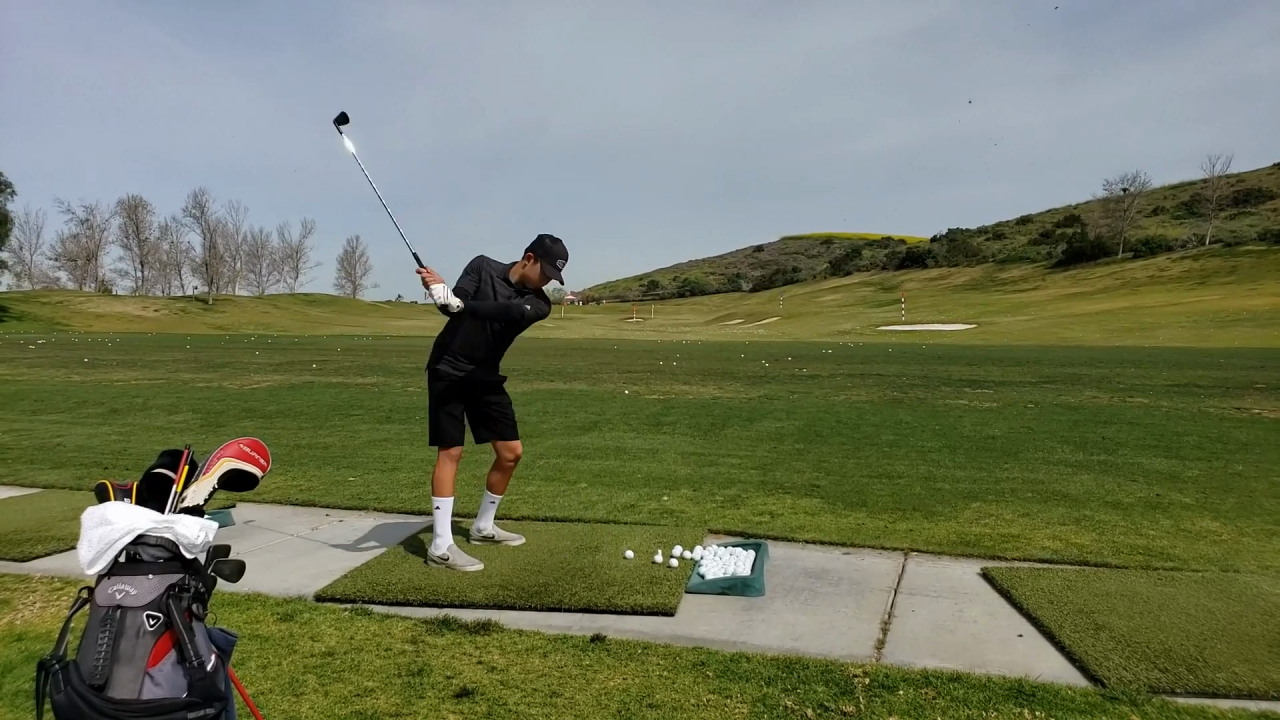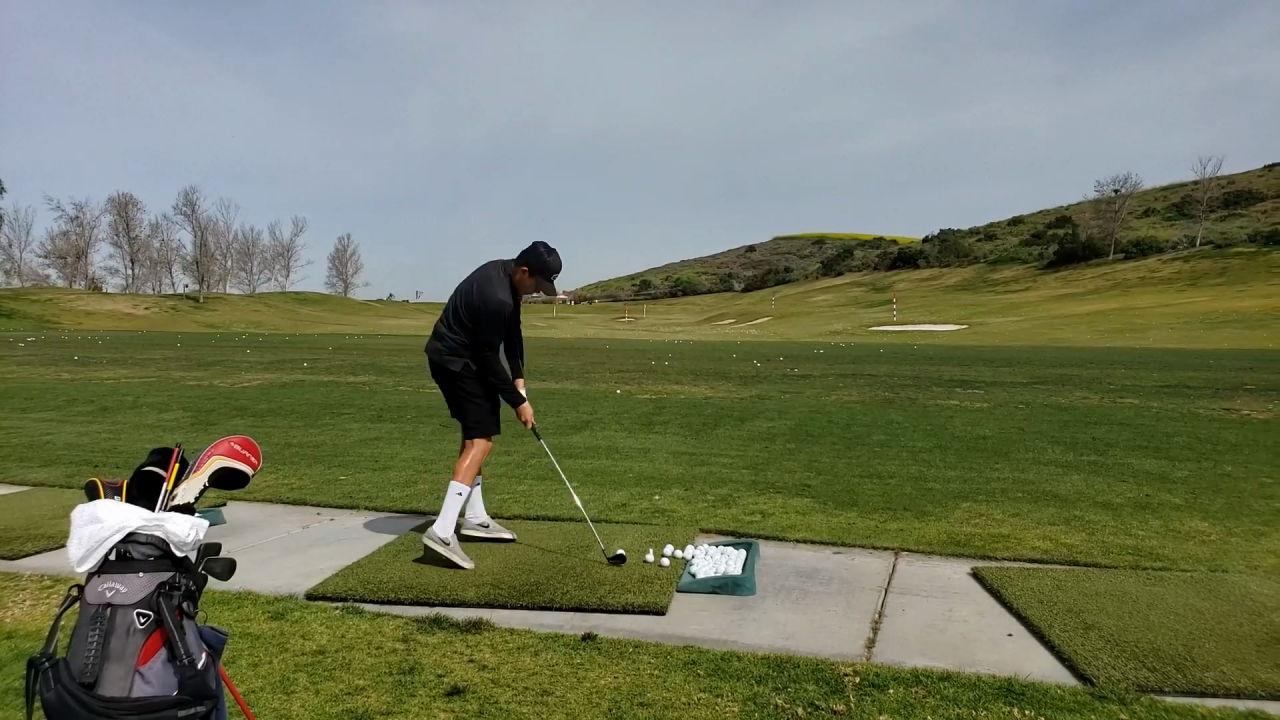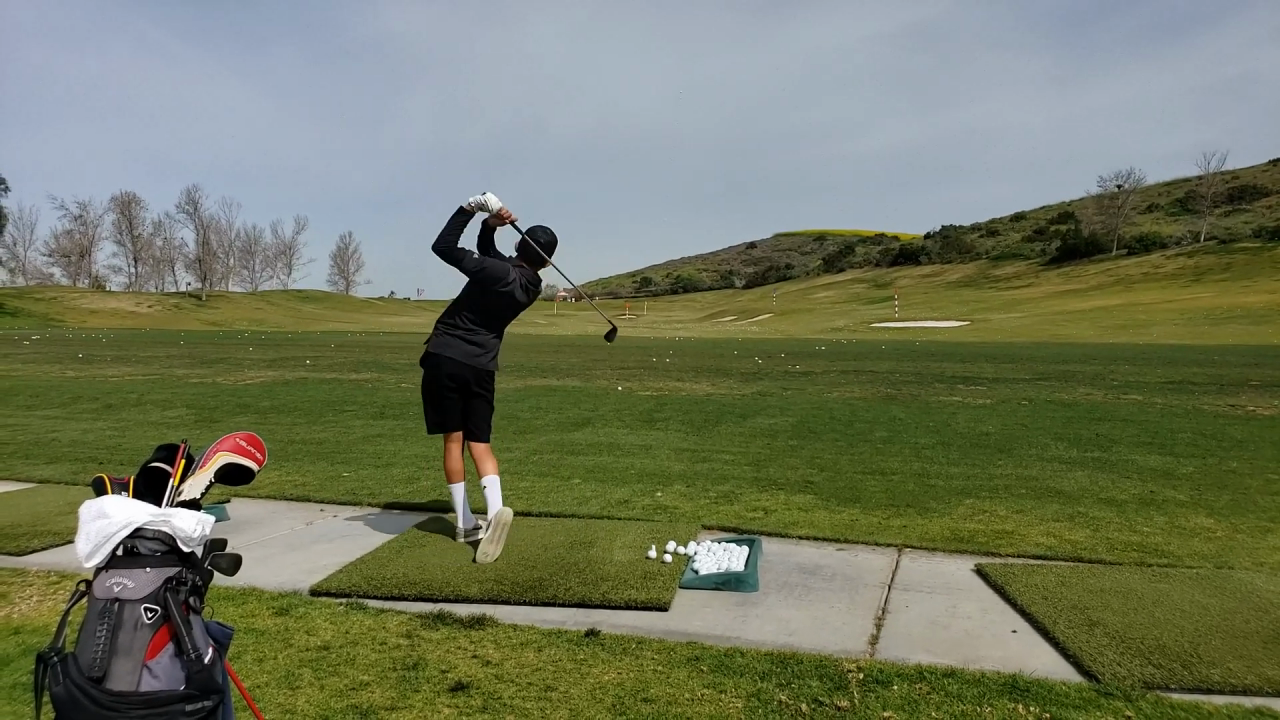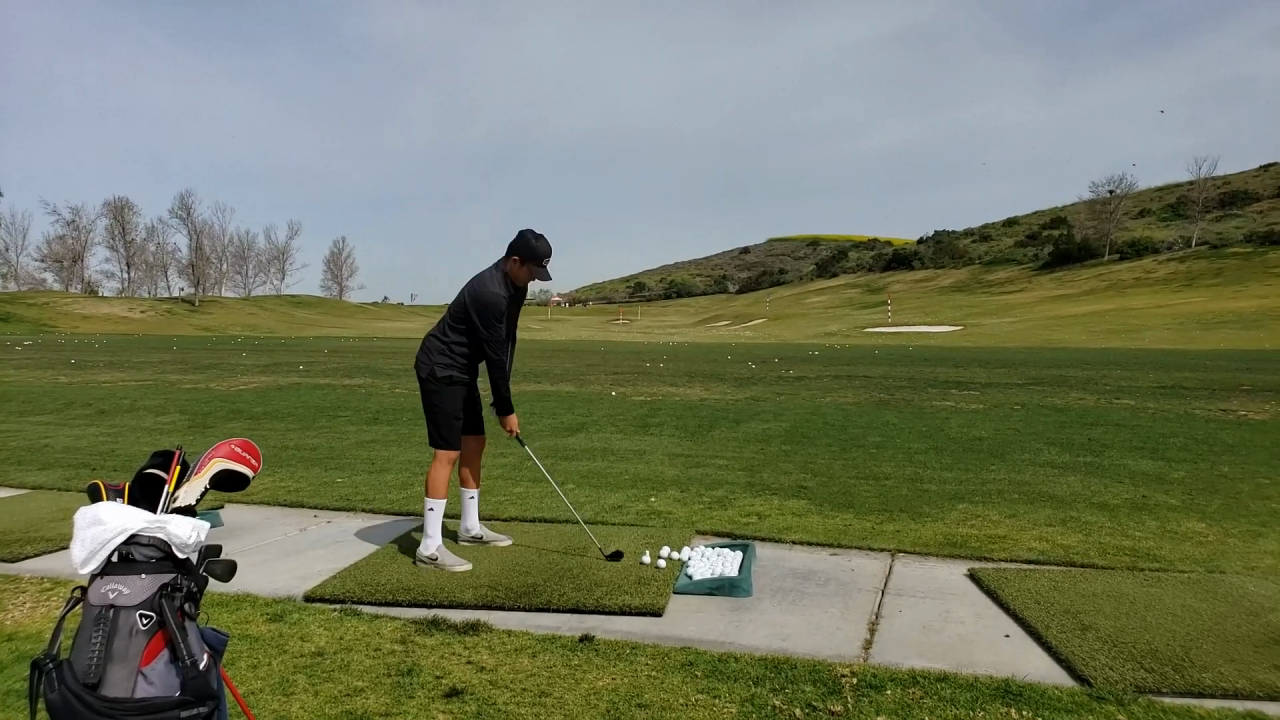
dt=0.5s
person 1, frame 1
left shoulder: (539, 305)
right shoulder: (483, 266)
left elbow: (503, 311)
right elbow: (451, 303)
left wrist: (456, 301)
right wrist: (441, 291)
left hip: (486, 377)
right hip: (448, 370)
left knee: (511, 452)
right knee: (451, 452)
left ankle: (484, 527)
right ankle: (441, 546)
person 1, frame 2
left shoulder: (501, 270)
right shoulder: (494, 296)
left elbow: (512, 335)
right elbow: (490, 360)
left wrist: (519, 379)
right wrist: (518, 402)
left hip: (464, 359)
right hip: (457, 363)
left knee: (474, 431)
right knee: (481, 441)
left ankle: (474, 517)
right ankle: (442, 530)
person 1, frame 3
left shoulder: (499, 273)
right shoulder: (531, 288)
left elbow: (444, 247)
right elbow: (486, 249)
left wrist: (471, 208)
right wrist: (491, 221)
left hip: (444, 358)
right hip: (481, 366)
left knee: (453, 438)
right knee: (479, 441)
left ankle: (465, 522)
right ankle: (494, 510)
person 1, frame 4
left shoulder: (514, 287)
right shoulder: (492, 292)
left elbow: (504, 348)
right elbow: (494, 355)
right wrist: (506, 409)
left hip: (461, 372)
right hip: (442, 370)
left knee: (474, 444)
right knee: (447, 451)
left ankle: (470, 526)
right ankle: (430, 546)
